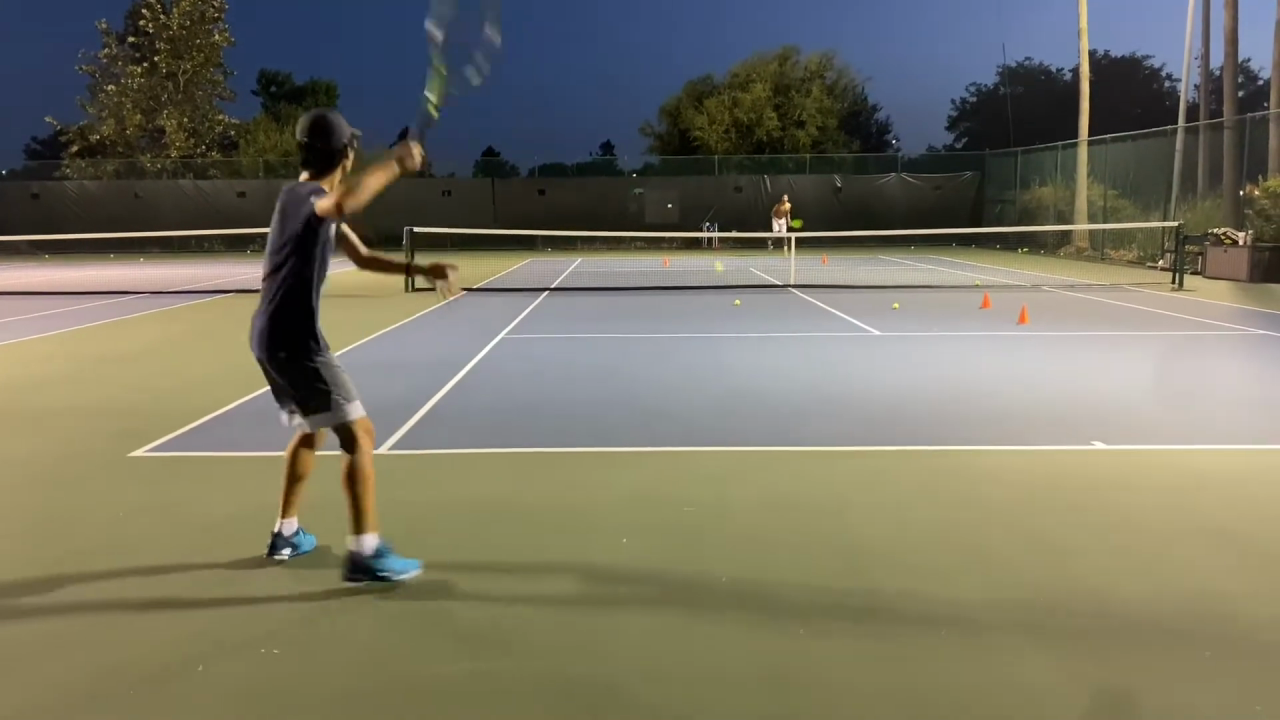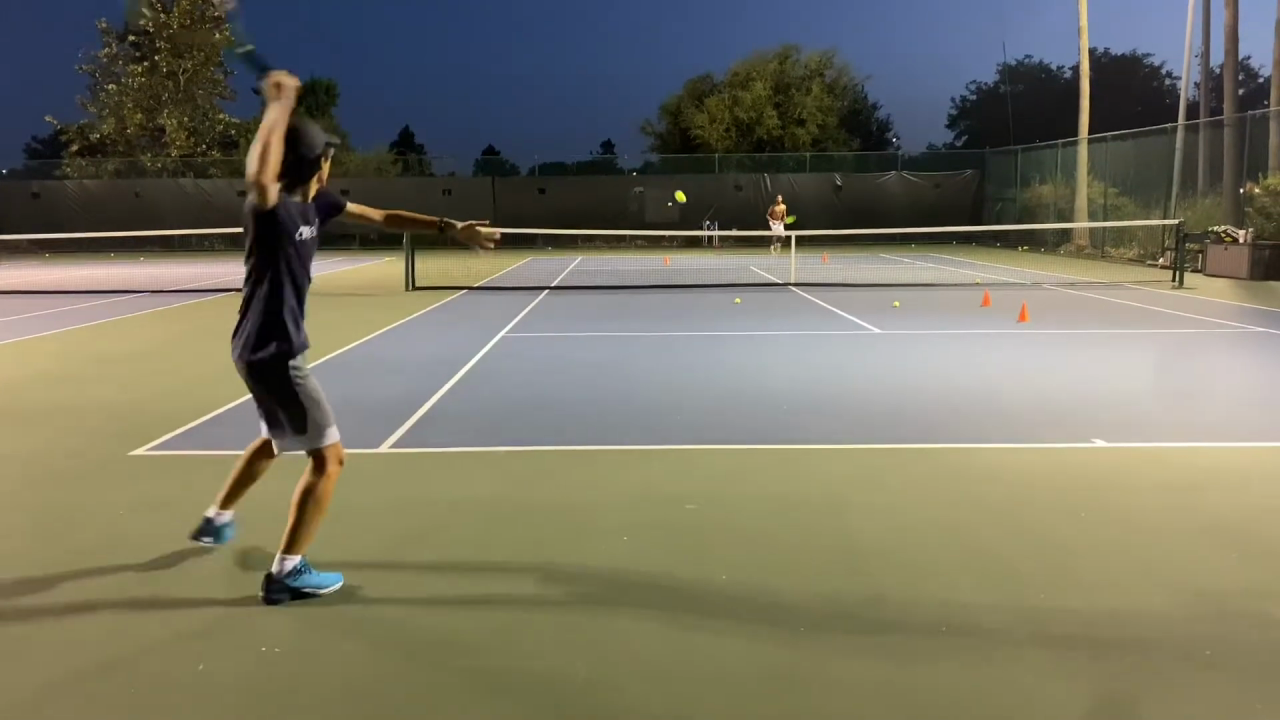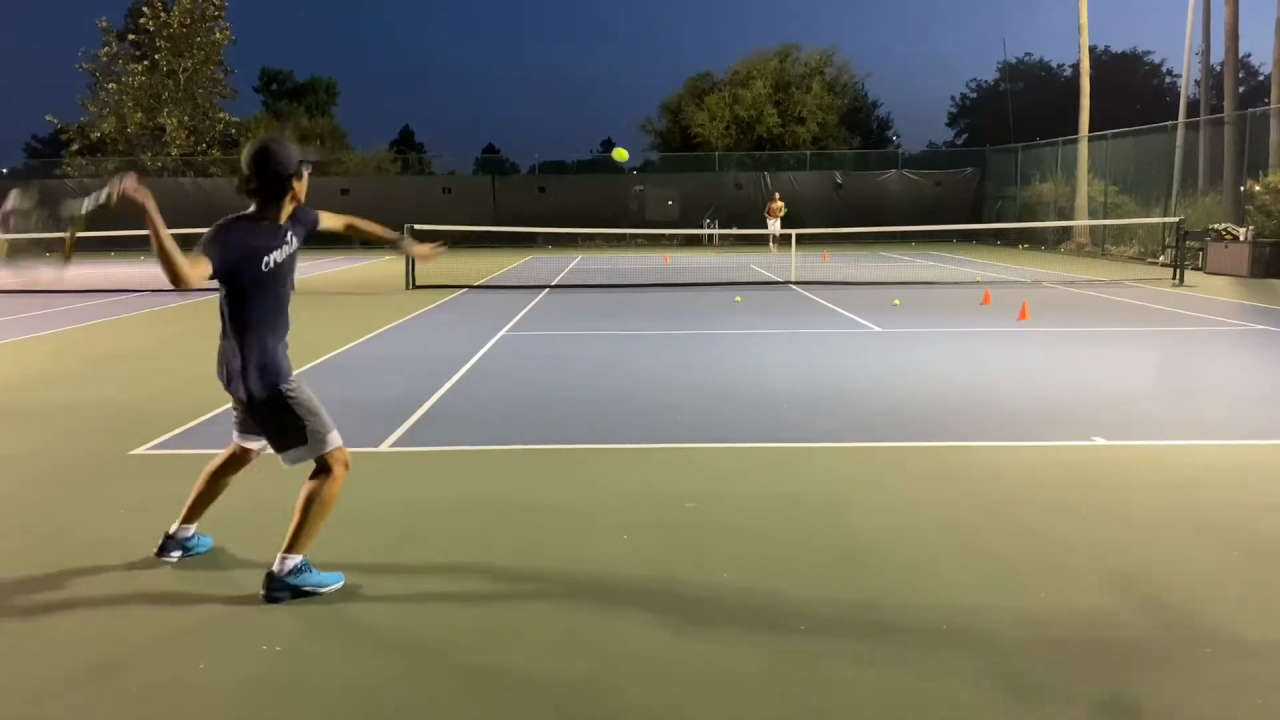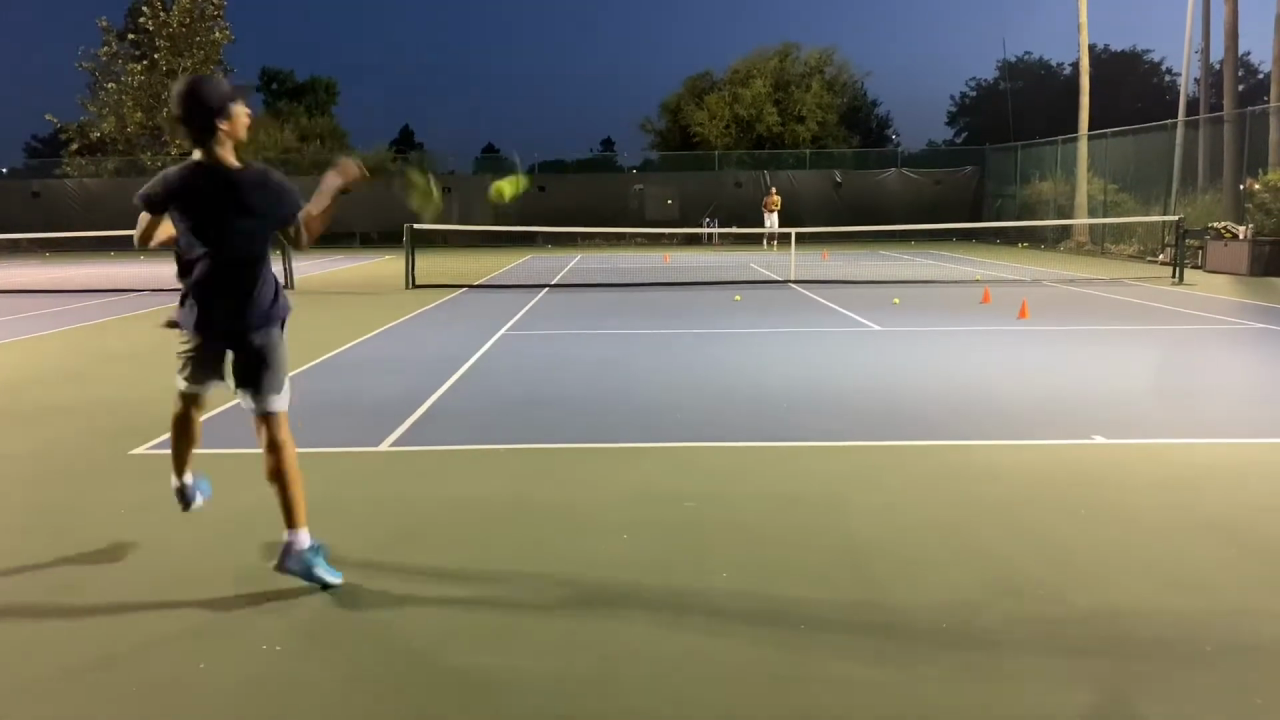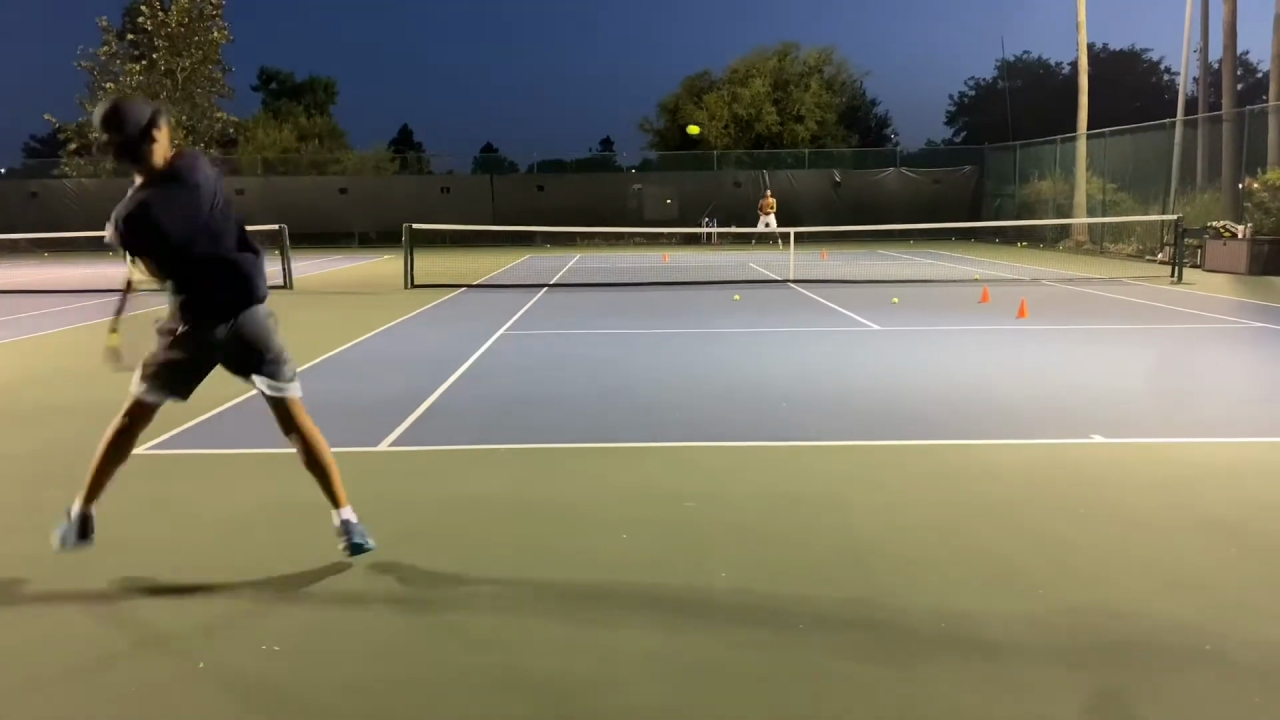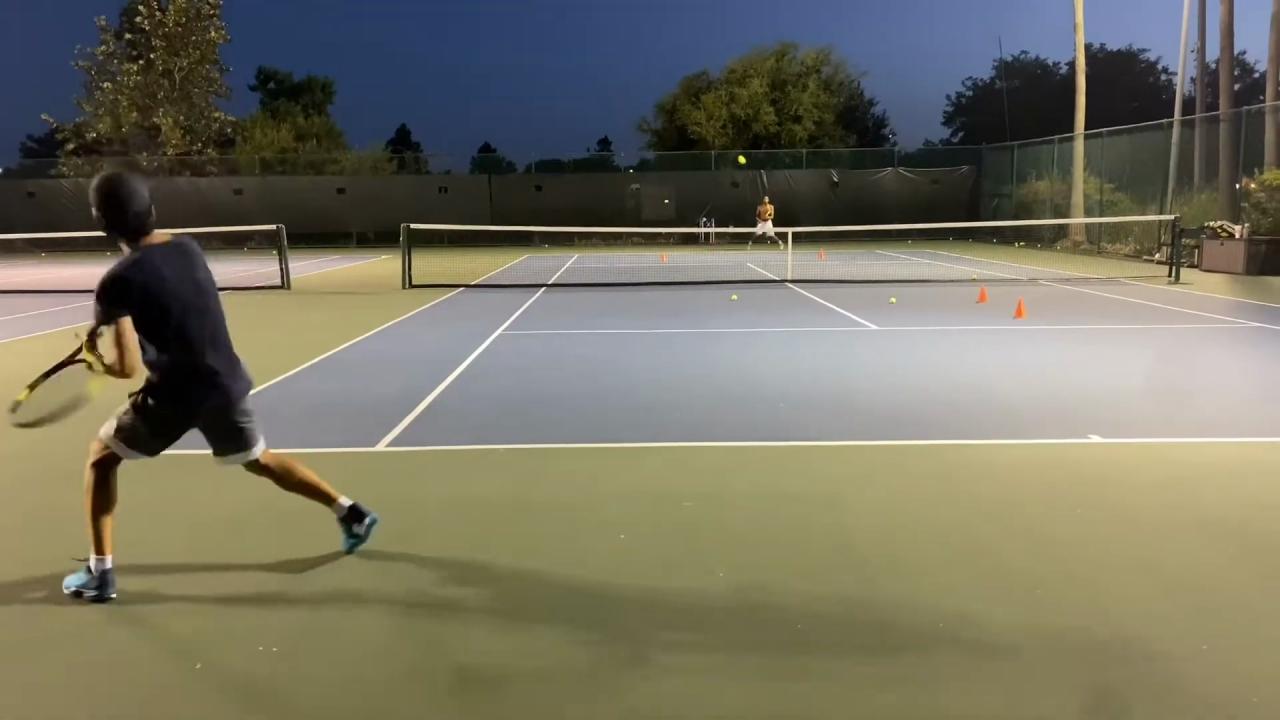
dt=0.2s
person 1, frame 1
left shoulder: (315, 202)
right shoulder: (302, 197)
left elbow: (363, 257)
right elbow: (344, 202)
left wrist: (421, 268)
right wrist: (394, 163)
left hip: (276, 339)
right hip: (293, 341)
left knee: (310, 432)
right knee: (359, 435)
left ankle: (286, 532)
right ankle: (365, 551)
person 1, frame 2
left shoulder: (314, 205)
right shoulder: (268, 207)
left elbow: (383, 218)
right elbow: (259, 175)
left wrist: (451, 226)
right wrist: (277, 106)
left hip: (267, 347)
right hip: (273, 351)
left knee: (274, 440)
right knee: (329, 458)
left ankle: (216, 520)
right ankle: (287, 570)
person 1, frame 3
left shoulder: (293, 220)
right shoulder: (229, 235)
left elbow: (343, 222)
right elbow: (183, 276)
left wrist: (402, 242)
right wrist: (149, 206)
left hip: (266, 366)
right hip: (260, 373)
left knee: (243, 451)
right knee: (334, 463)
left ankle: (180, 536)
right ankle: (286, 571)
person 1, frame 4
left shoulder: (173, 183)
right shoulder: (261, 183)
left elbow: (145, 240)
right elbow: (303, 237)
right wrist: (331, 185)
left hip: (200, 315)
right hip: (255, 318)
left knee: (189, 397)
right knee: (274, 426)
left ankle: (184, 483)
right ankle: (298, 546)
person 1, frame 5
left shoulder: (130, 218)
right shoulder: (196, 168)
left elbow: (156, 273)
left hip: (194, 323)
right hip: (246, 312)
left knee: (136, 412)
right knee: (293, 416)
left ankle: (82, 517)
right ankle: (348, 523)
person 1, frame 6
left shoulder: (116, 283)
right shoulder: (187, 249)
left elbow: (128, 366)
left hip: (173, 393)
right hip: (226, 384)
left knee: (102, 454)
right knee: (260, 459)
left ankle: (100, 571)
right ankle: (349, 511)
